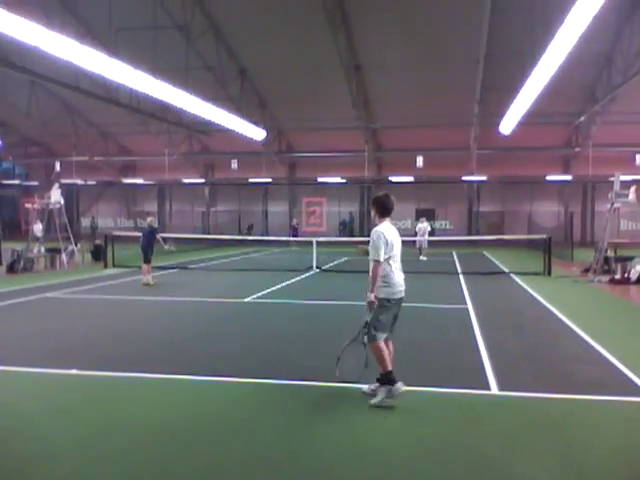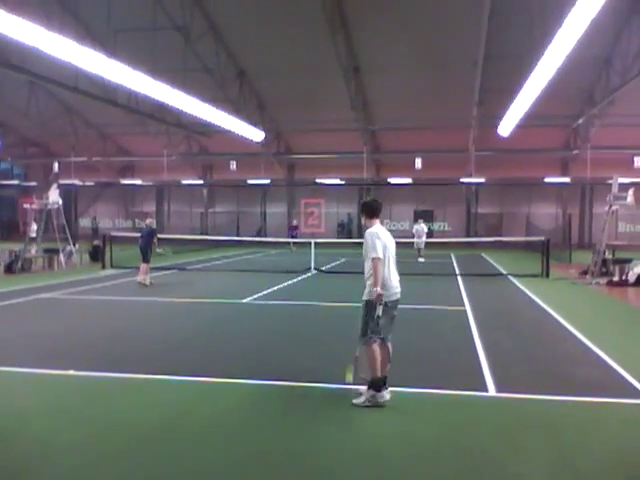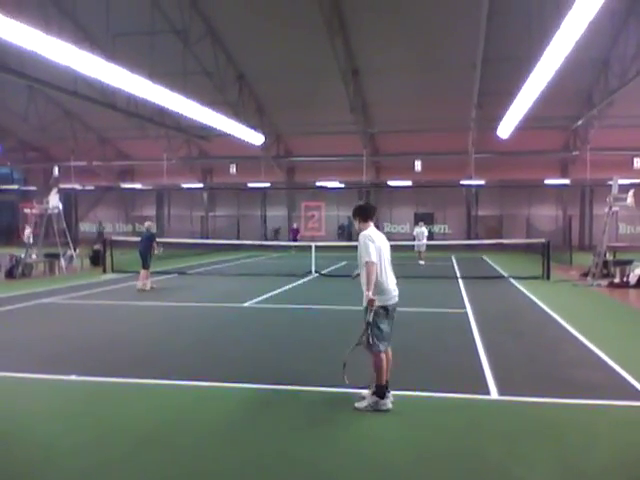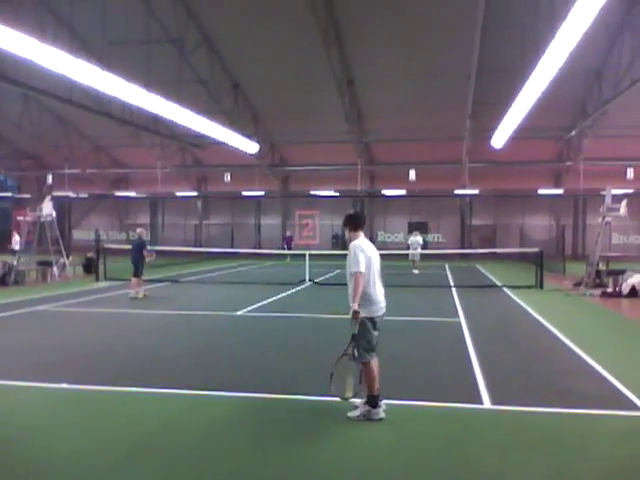
dt=0.3s
person 1, frame 1
left shoulder: (378, 232)
right shoulder: (393, 231)
left elbow: (378, 264)
left wrist: (372, 292)
right wrist: (369, 253)
left hip: (383, 292)
right hip: (397, 290)
left knee: (374, 336)
right knee: (385, 337)
left ankle: (390, 383)
right ankle: (384, 382)
person 1, frame 2
left shoulder: (372, 233)
right shoulder: (385, 233)
left elbow: (377, 261)
left wrist: (377, 288)
left hip: (379, 293)
right hip: (392, 292)
left knee: (370, 339)
right knee: (384, 339)
left ankle: (376, 390)
right ankle: (382, 385)
person 1, frame 3
left shoulder: (365, 236)
right shoulder: (380, 236)
left elbow: (371, 264)
left wrist: (369, 292)
left hip: (378, 297)
right hip: (390, 295)
left knee: (376, 346)
right knee: (384, 345)
left ankle: (380, 397)
right ankle: (383, 390)
person 1, frame 4
left shoulder: (356, 246)
right shoulder: (370, 246)
left elbow: (359, 275)
left wrist: (355, 303)
left hip: (365, 308)
right hip: (376, 305)
left knee: (365, 357)
right knee: (371, 355)
left ankle: (373, 407)
right ankle: (375, 399)
